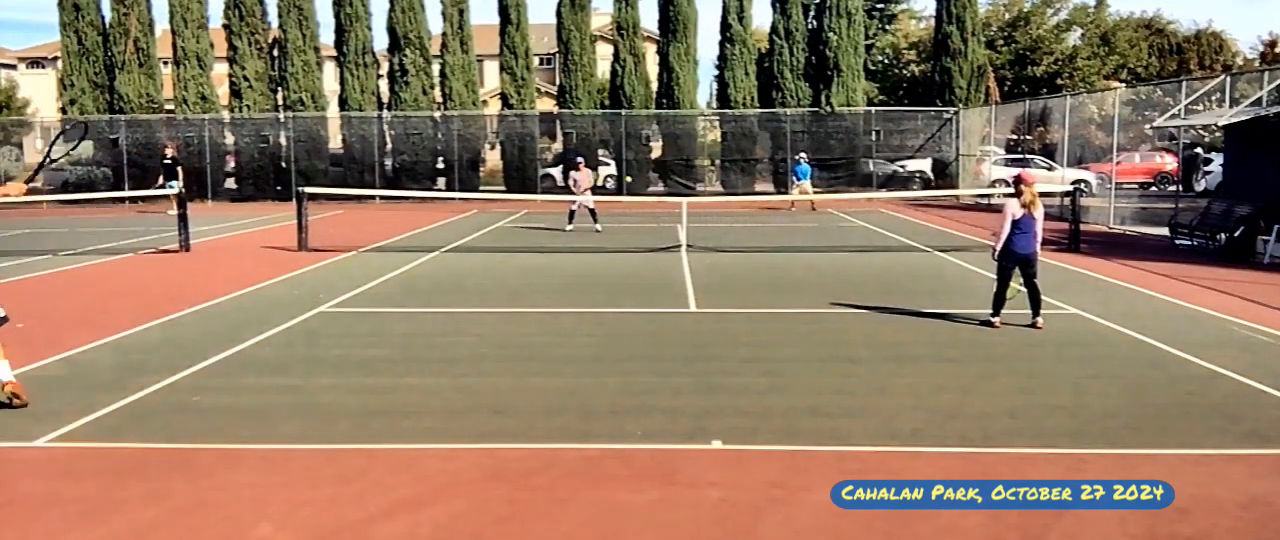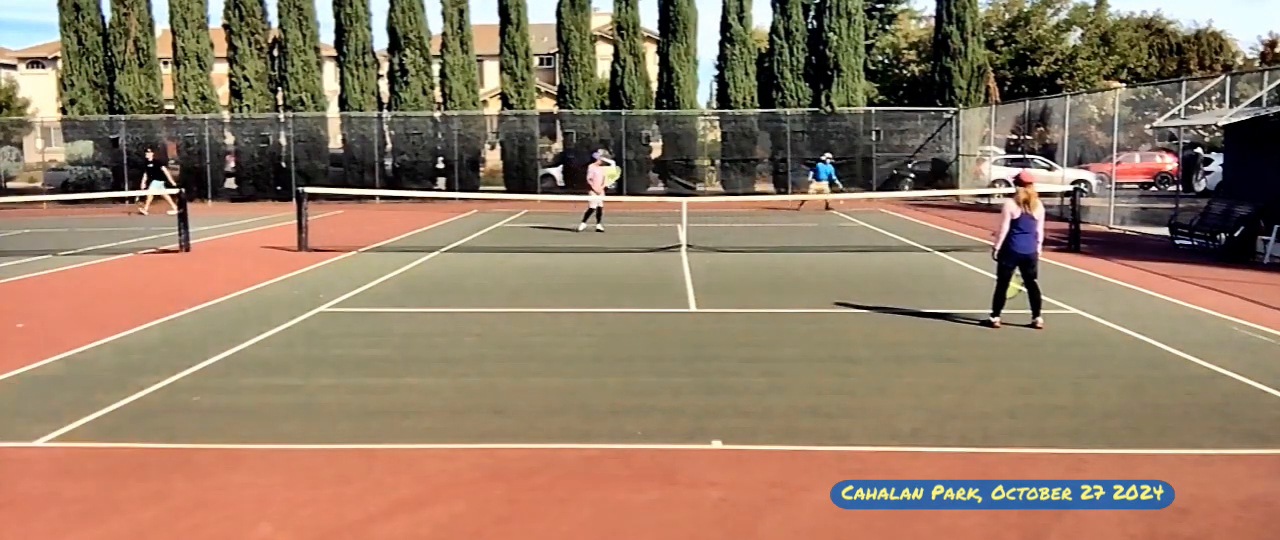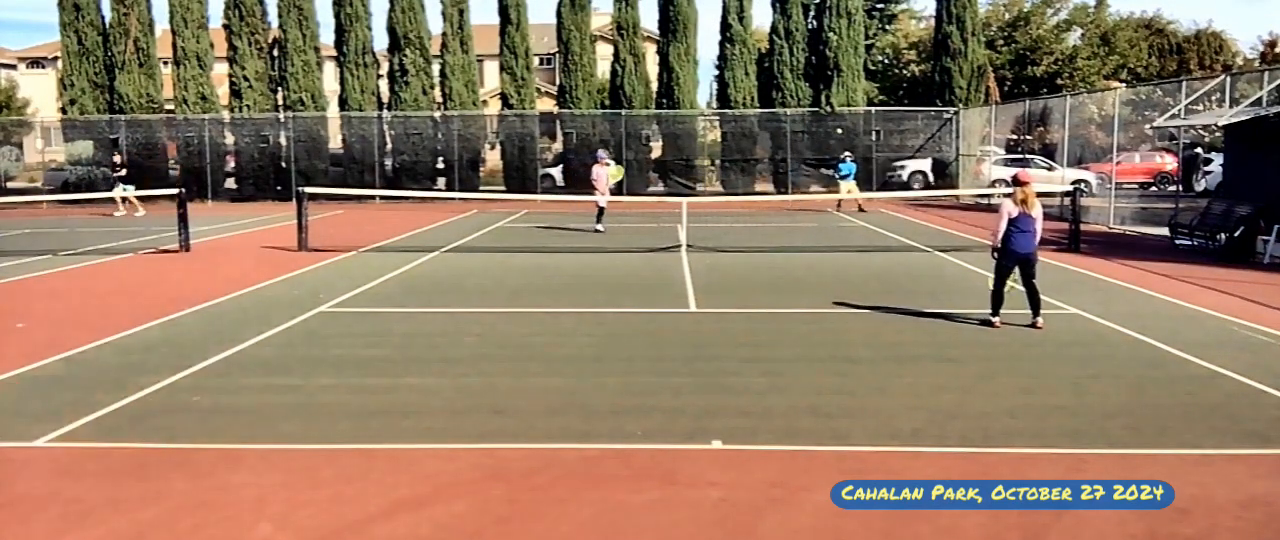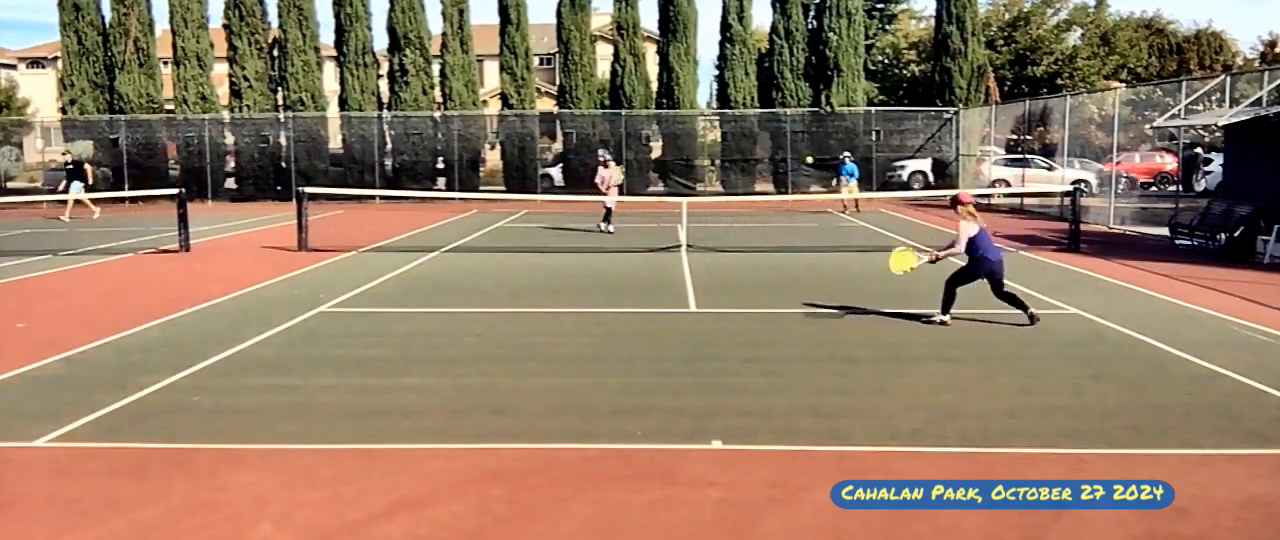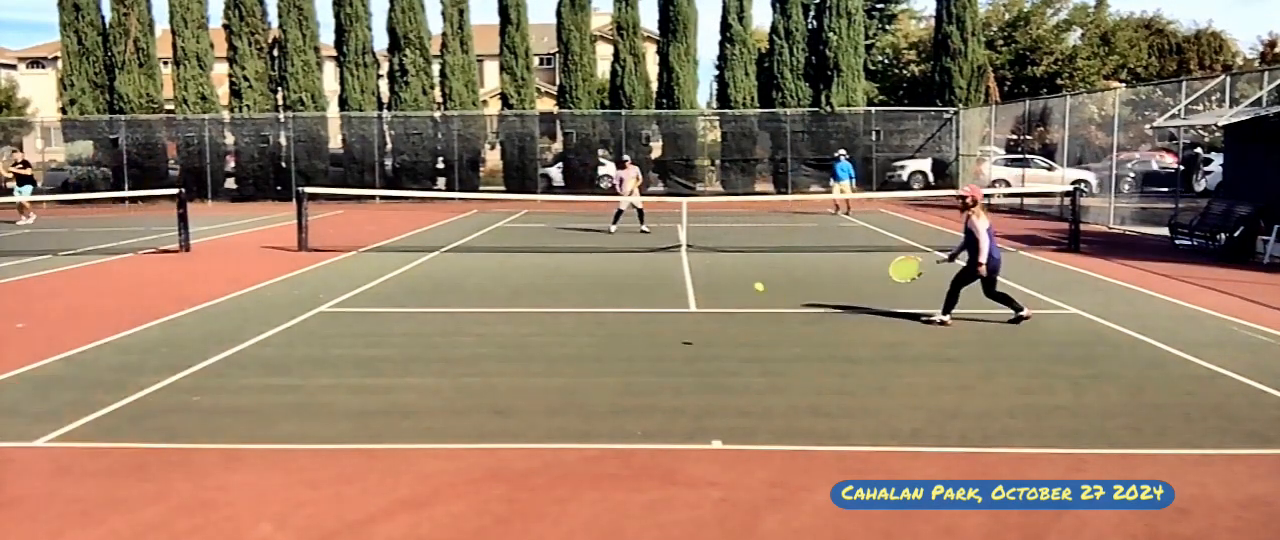
dt=0.5s
person 1, frame 1
left shoulder: (1011, 204)
right shoulder: (1038, 205)
left elbow: (1005, 229)
right elbow: (1039, 230)
left wrist: (996, 248)
right wrist: (1037, 248)
left hip: (1011, 250)
right hip: (1029, 251)
left knee: (1002, 284)
right knee: (1032, 284)
left ankle: (995, 318)
right ankle: (1037, 318)
person 1, frame 2
left shoulder: (1010, 204)
right shoulder: (1038, 205)
left elbow: (1003, 229)
right elbow: (1039, 231)
left wrist: (996, 247)
right wrist: (1038, 249)
left hip: (1011, 250)
right hip: (1030, 251)
left knee: (1002, 284)
right knee: (1032, 284)
left ankle: (995, 318)
right ankle: (1037, 318)
person 1, frame 3
left shoulder: (1008, 203)
right shoulder: (1036, 204)
left elbow: (1001, 228)
right elbow: (1038, 230)
left wrist: (995, 246)
left hip: (1010, 250)
right hip: (1029, 250)
left knee: (999, 283)
right knee: (1030, 284)
left ankle: (995, 318)
right ankle: (1037, 318)
person 1, frame 4
left shoulder: (963, 223)
right shoulder: (972, 219)
left elbow: (959, 249)
right elbow: (958, 242)
left wrist: (940, 254)
right wrist: (940, 252)
left hip: (982, 262)
right hip: (995, 260)
left knee: (951, 283)
right knee: (999, 292)
left ankle: (944, 316)
right ankle: (1029, 311)
person 1, frame 5
left shoulder: (975, 217)
right shoulder: (971, 215)
left elbow: (984, 241)
right elbow: (969, 240)
left wrist: (981, 263)
right wrist: (956, 252)
left hip: (986, 259)
right hip: (992, 259)
left knee: (956, 284)
right knee: (990, 292)
left ankle: (944, 316)
right ankle: (1021, 311)
